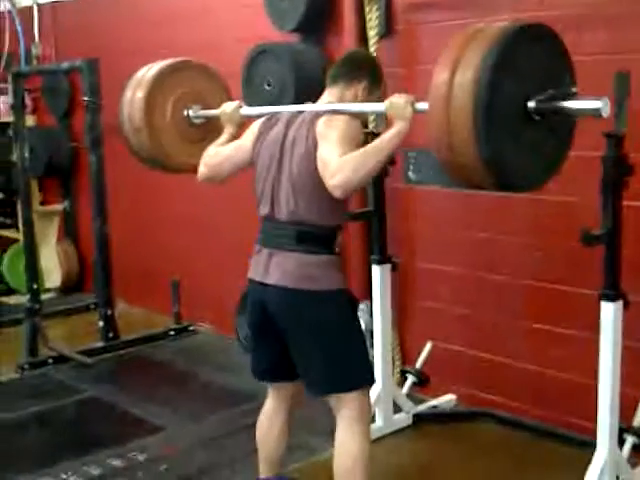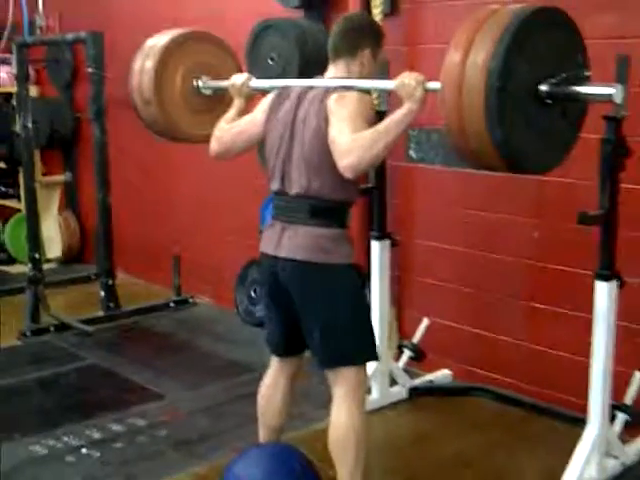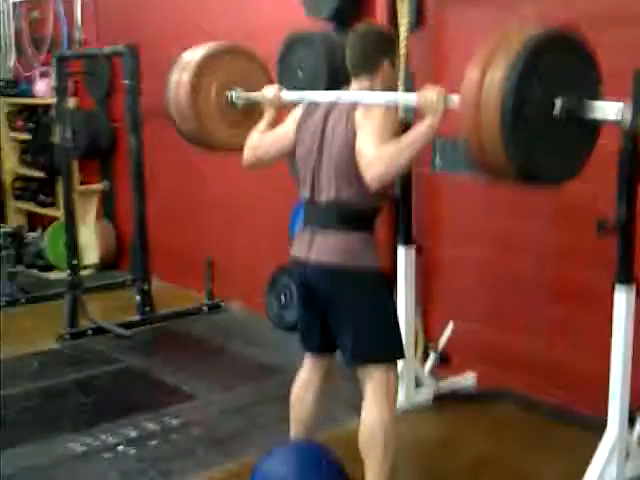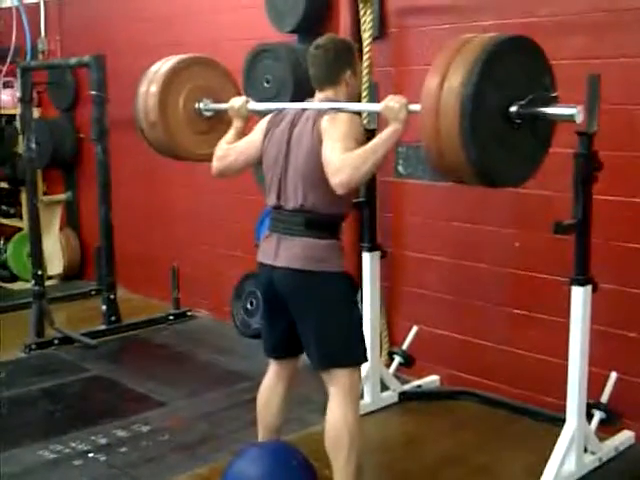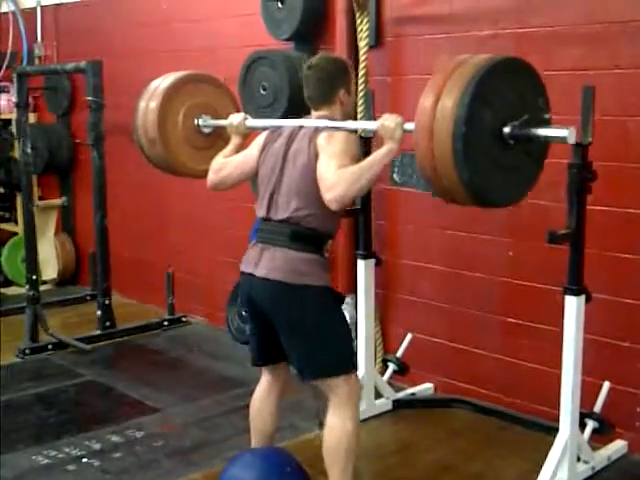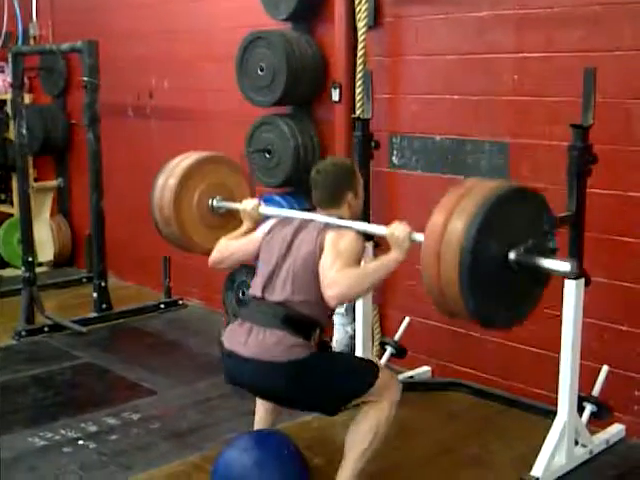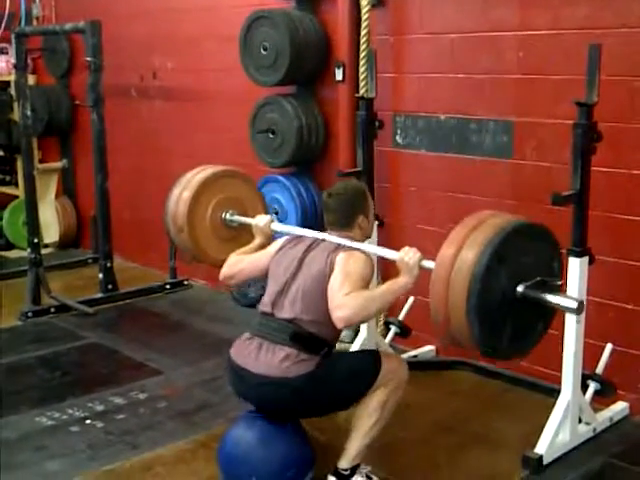
dt=0.7s
person 1, frame 1
left shoulder: (268, 123)
right shoulder: (338, 122)
left elbow: (208, 170)
right elbow: (340, 180)
left wrist: (229, 127)
right wrist: (398, 128)
left hip: (264, 274)
right hip: (311, 279)
left knee: (280, 392)
right knee: (353, 408)
person 1, frame 2
left shoulder: (279, 97)
right shoulder: (349, 99)
left elbow: (219, 145)
right elbow: (351, 160)
left wrist: (239, 99)
right wrist: (408, 108)
left hip: (275, 246)
right hip: (321, 253)
left knee: (282, 363)
right knee: (349, 384)
person 1, frame 3
left shoulder: (309, 110)
right shoulder: (374, 112)
left elbow: (252, 154)
right elbow: (376, 171)
left wrist: (269, 110)
right wrist: (430, 121)
left hip: (307, 251)
right hip: (351, 257)
left knee: (315, 361)
right knee: (380, 381)
person 1, frame 4
left shoulder: (275, 119)
right shoulder: (340, 120)
left elbow: (220, 163)
right elbow: (342, 177)
left wrist: (237, 121)
right wrist: (394, 128)
left hip: (272, 258)
right hip: (315, 263)
left knee: (280, 367)
right knee: (343, 385)
person 1, frame 5
left shoulder: (272, 135)
right shoulder: (336, 137)
left elbow: (216, 177)
right elbow: (336, 194)
left wrist: (236, 137)
right wrist: (388, 147)
left hip: (252, 273)
right hip: (296, 277)
left knee: (273, 375)
right knee: (344, 395)
person 1, frame 6
left shoulder: (278, 224)
right shoulder: (343, 237)
left elbow: (217, 258)
right elbow: (336, 291)
left wrist: (248, 223)
right wrist: (395, 254)
left hip: (233, 354)
right hip: (275, 361)
right knee: (387, 390)
person 1, frame 7
left shoulder: (289, 242)
right shoulder: (352, 259)
left elbow: (228, 273)
right elbow: (343, 313)
left wrist: (259, 239)
right wrist: (404, 280)
left hip: (240, 370)
right hip: (283, 381)
right knee: (394, 372)
